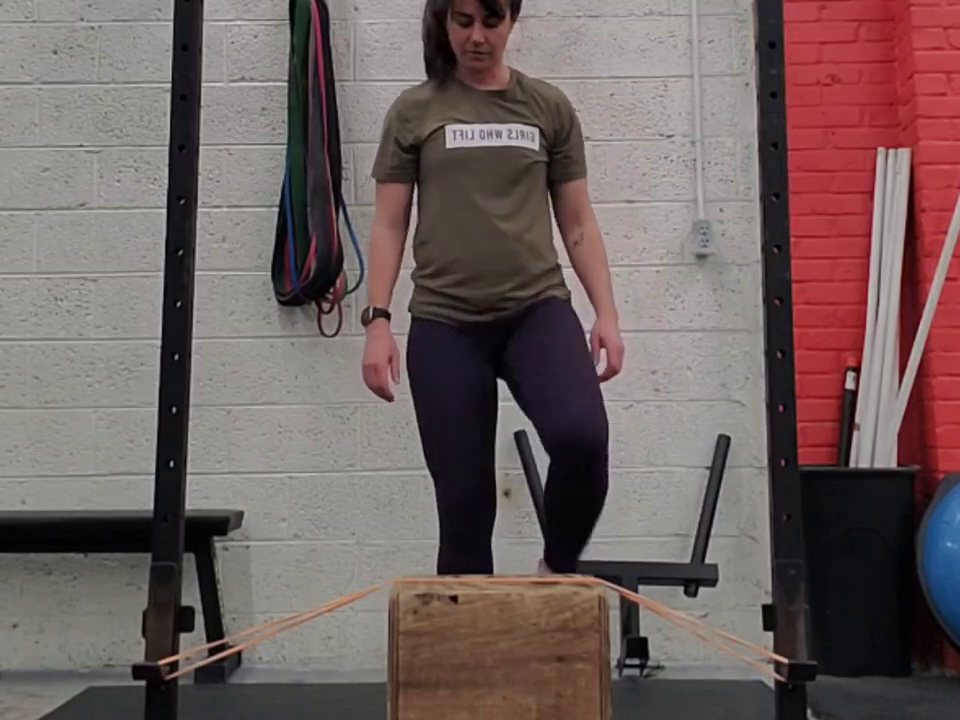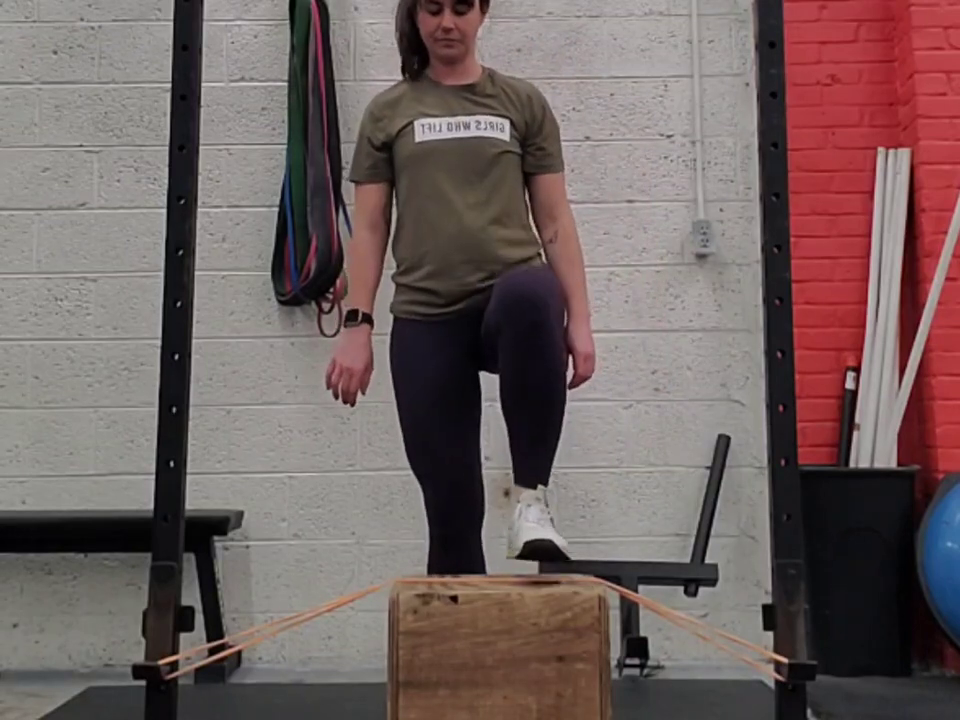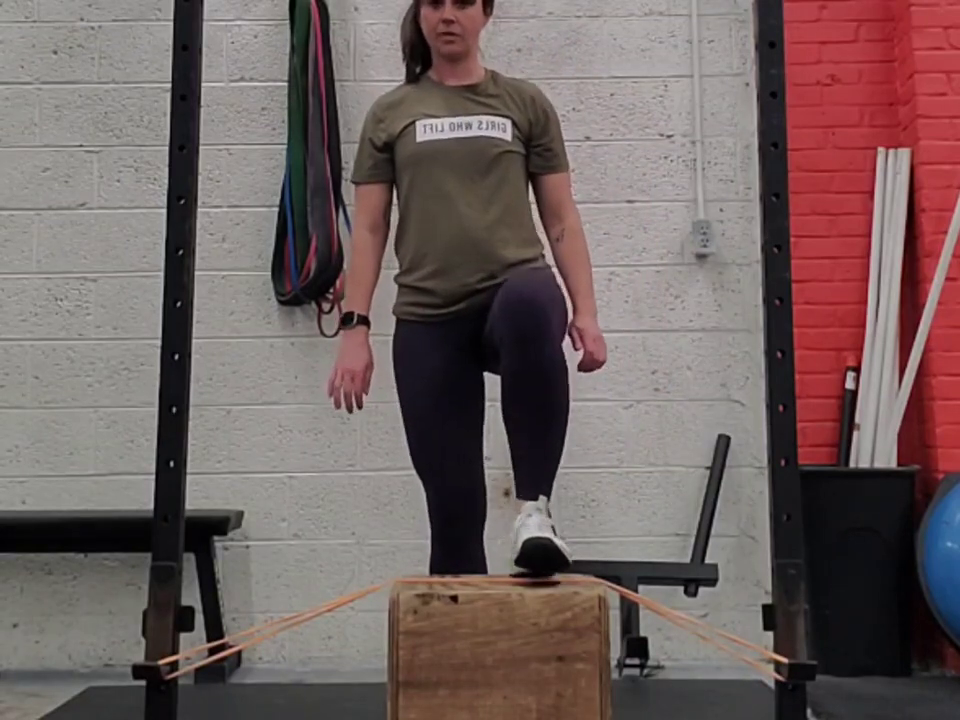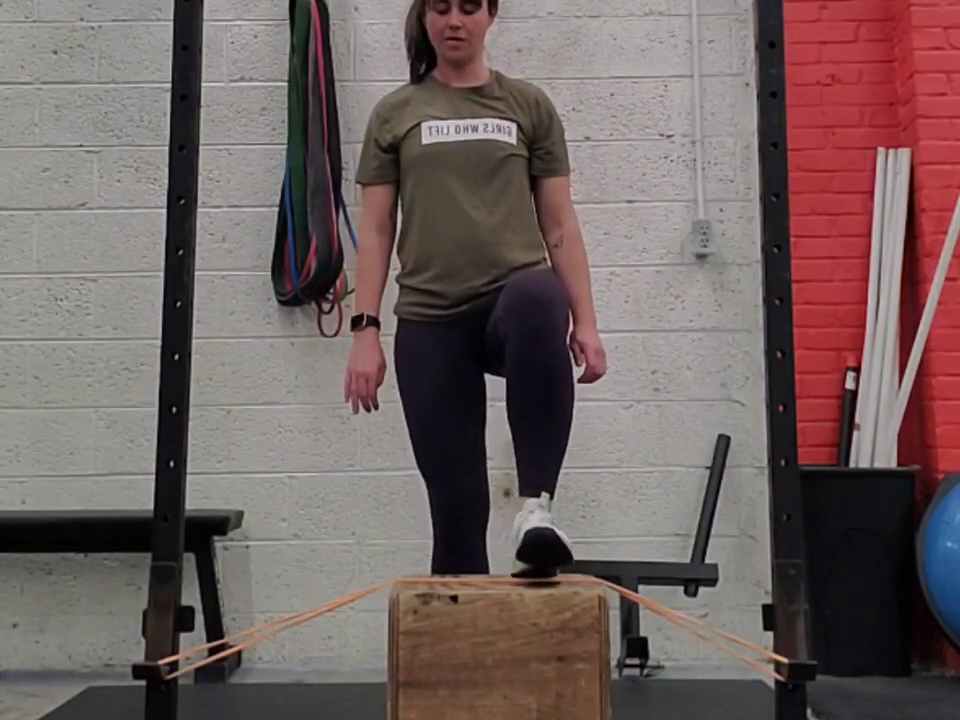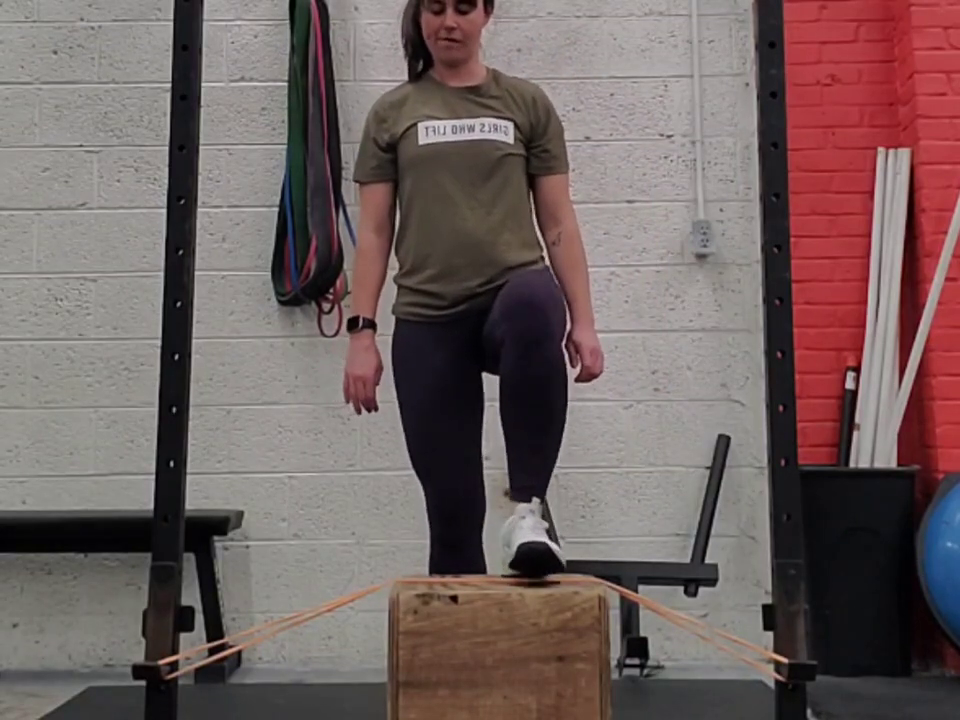
dt=1s
person 1, frame 1
left shoulder: (549, 106)
right shoulder: (413, 110)
left elbow: (578, 224)
right elbow: (389, 225)
left wrist: (607, 315)
right wrist: (377, 321)
left hip: (535, 310)
right hip: (445, 325)
left knee: (582, 444)
right knee: (464, 502)
left ankle: (558, 578)
person 1, frame 2
left shoulder: (522, 102)
right shoulder: (388, 111)
left elbow: (554, 220)
right elbow: (369, 229)
left wrist: (578, 317)
right wrist: (356, 327)
left hip: (510, 307)
right hip: (425, 319)
left knee: (529, 295)
right knee: (451, 504)
left ankle: (531, 498)
person 1, frame 3
left shoulder: (525, 102)
right shoulder: (390, 113)
left elbow: (561, 219)
right elbow: (369, 230)
left wrist: (584, 311)
right wrist: (353, 329)
left hip: (510, 307)
right hip: (427, 320)
left knee: (528, 302)
right knee: (453, 503)
left ankle: (534, 504)
person 1, frame 4
left shoulder: (528, 105)
right shoulder: (394, 113)
left elbow: (559, 225)
right elbow: (375, 230)
left wrist: (585, 322)
right wrist: (365, 333)
left hip: (512, 305)
right hip: (429, 321)
left knee: (535, 301)
right knee: (456, 503)
left ankle: (536, 503)
person 1, frame 5
left shoulder: (526, 103)
right shoulder: (392, 112)
left elbow: (558, 222)
right elbow: (374, 231)
left wrist: (583, 321)
right wrist: (360, 333)
left hip: (511, 304)
right hip: (426, 320)
left knee: (532, 304)
right knee: (451, 503)
left ankle: (526, 507)
